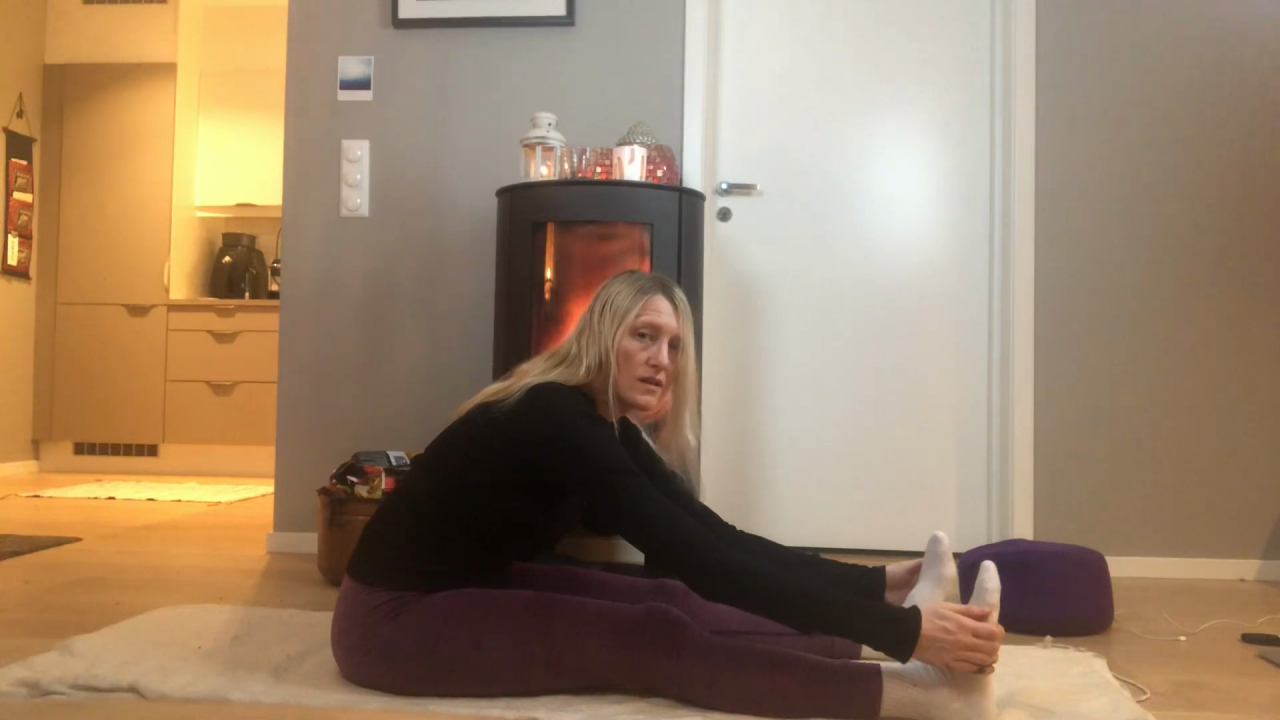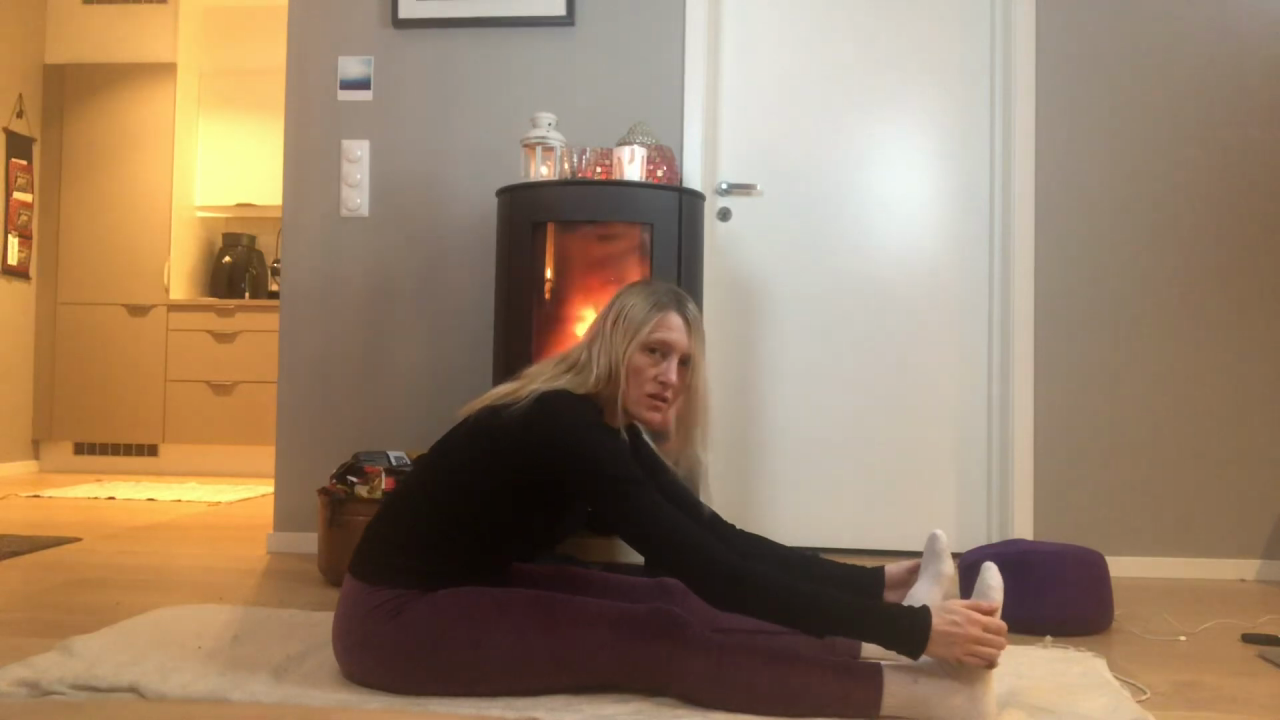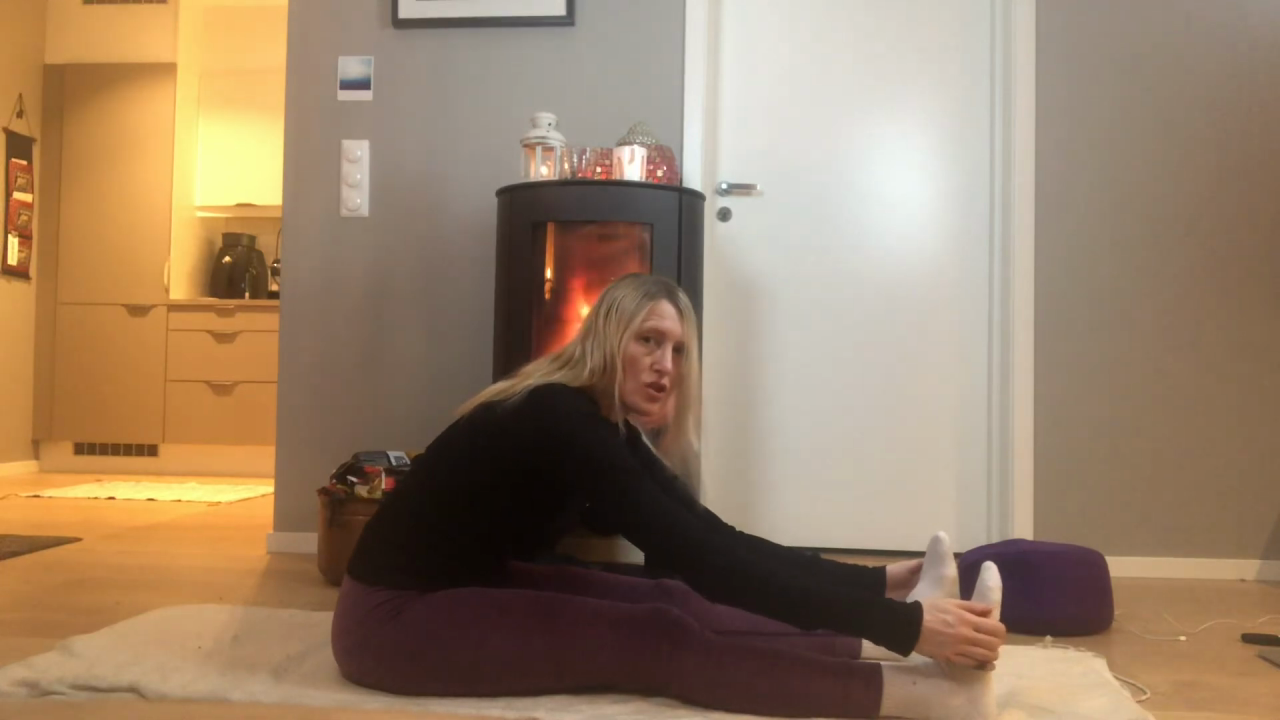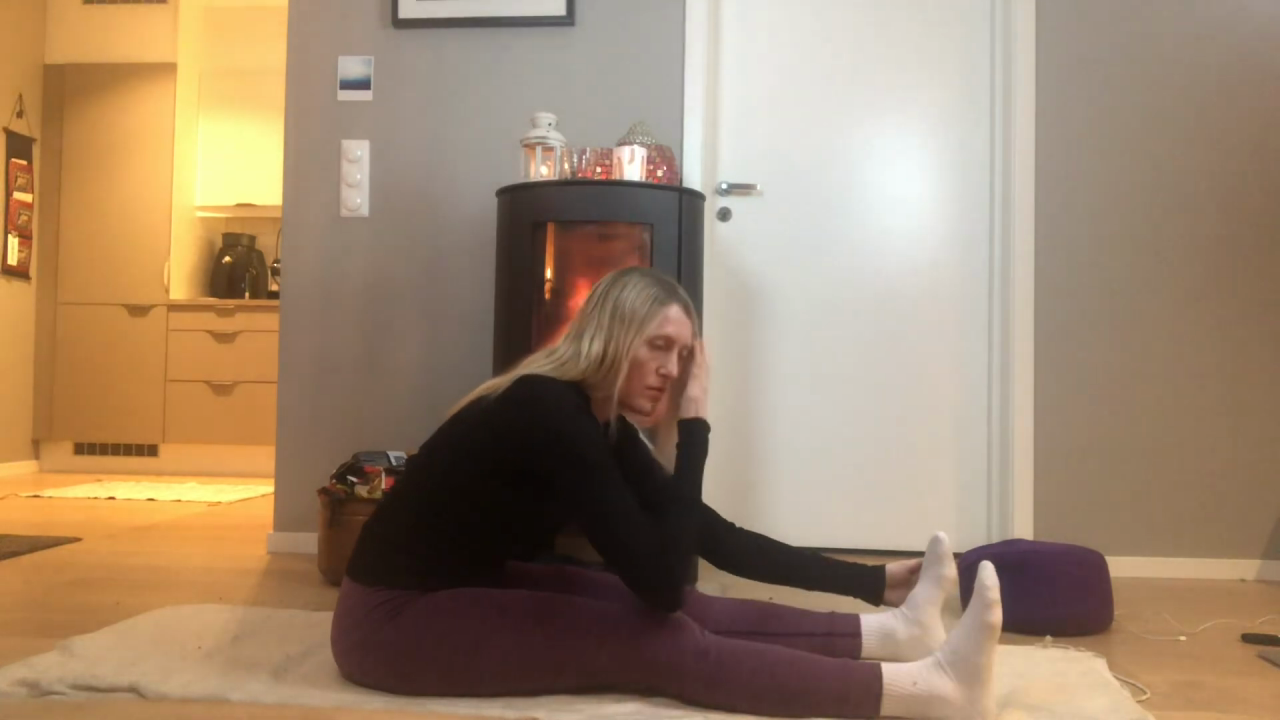
dt=0.7s
person 1, frame 1
left shoulder: (610, 426)
right shoulder: (558, 420)
left elbow: (719, 540)
right elbow: (703, 567)
left wrist: (879, 587)
right wrist: (900, 634)
left hip: (476, 590)
right hip: (396, 620)
left knee: (667, 603)
right knee: (653, 637)
person 1, frame 2
left shoulder: (612, 428)
right shoulder: (567, 428)
left elbow: (722, 541)
right elbow: (717, 578)
left wrist: (876, 585)
right wrist: (912, 631)
left hip: (472, 588)
right hip: (397, 617)
left knee: (669, 604)
right knee: (660, 639)
person 1, frame 3
left shoulder: (611, 428)
right shoulder: (562, 421)
left elbow: (720, 542)
right elbow: (710, 570)
left wrist: (878, 586)
right wrist: (903, 627)
left hip: (474, 590)
right hip: (396, 619)
left knee: (671, 606)
right knee: (658, 639)
person 1, frame 4
left shoulder: (605, 427)
right shoulder: (549, 413)
left elbow: (716, 540)
right elbow: (660, 580)
left wrist: (873, 582)
right wrist: (693, 430)
left hip: (474, 590)
right hip: (396, 621)
left knee: (678, 612)
right knee: (659, 641)
left ankle: (892, 632)
